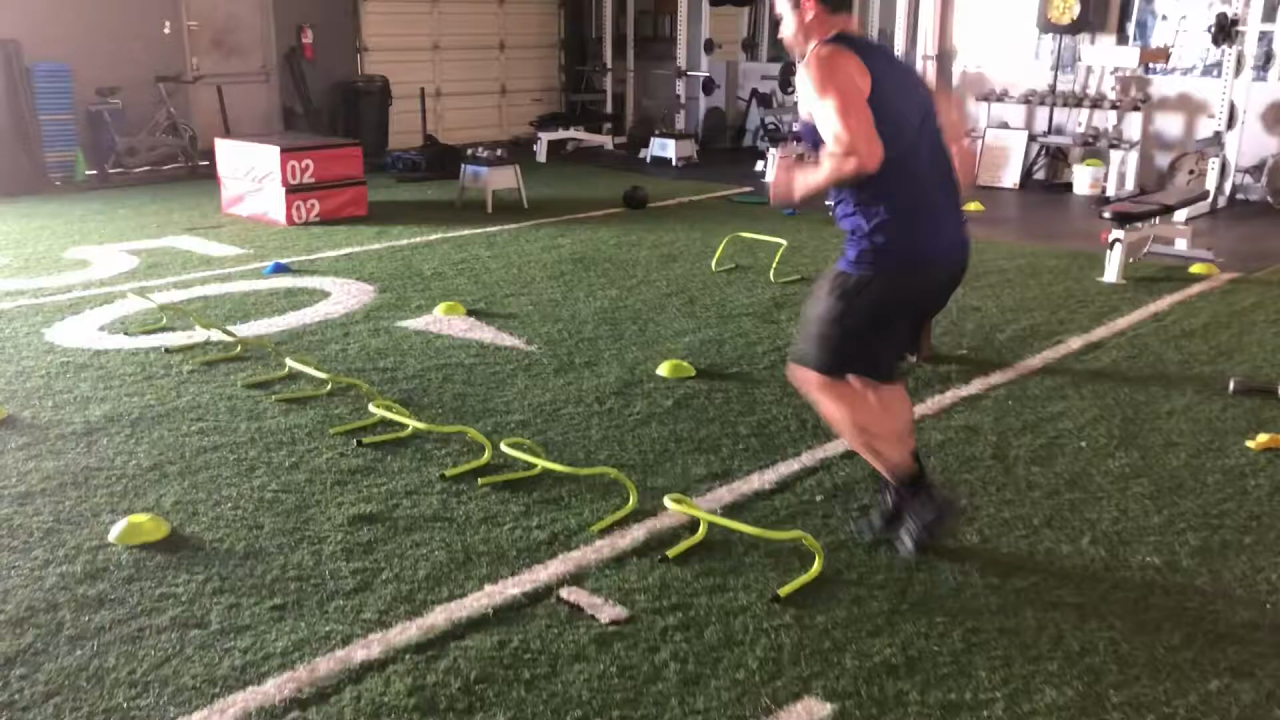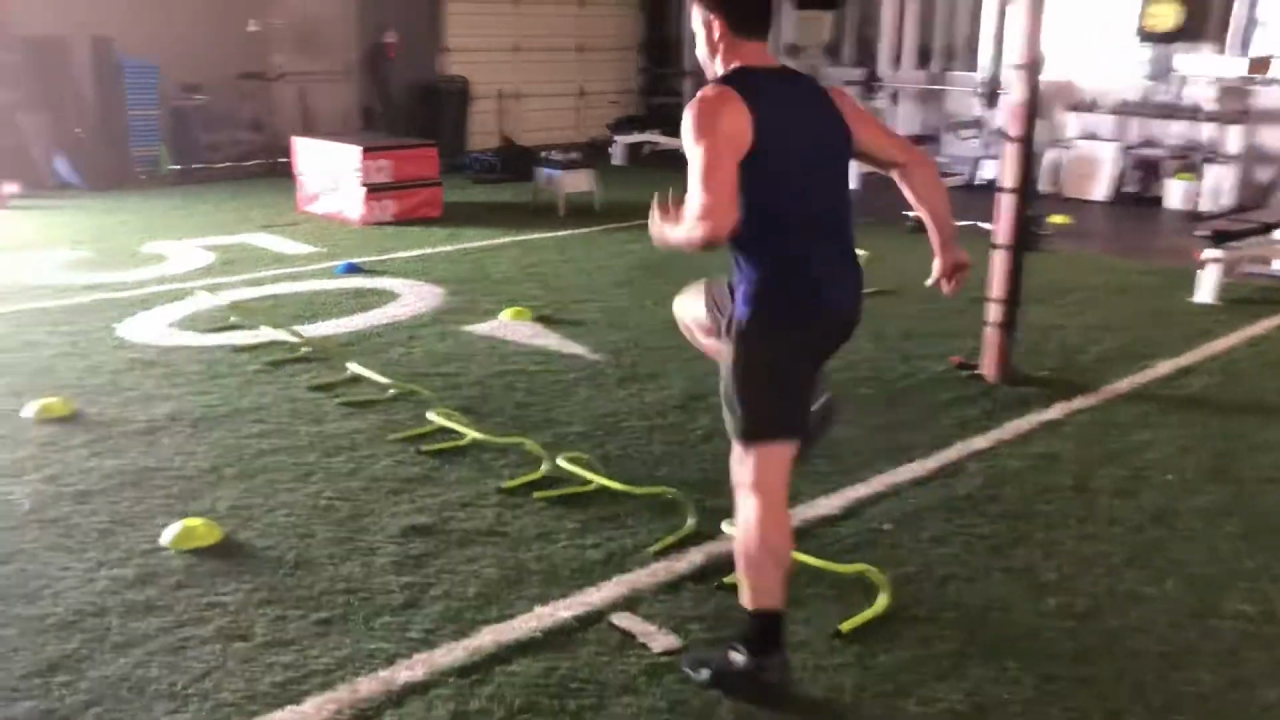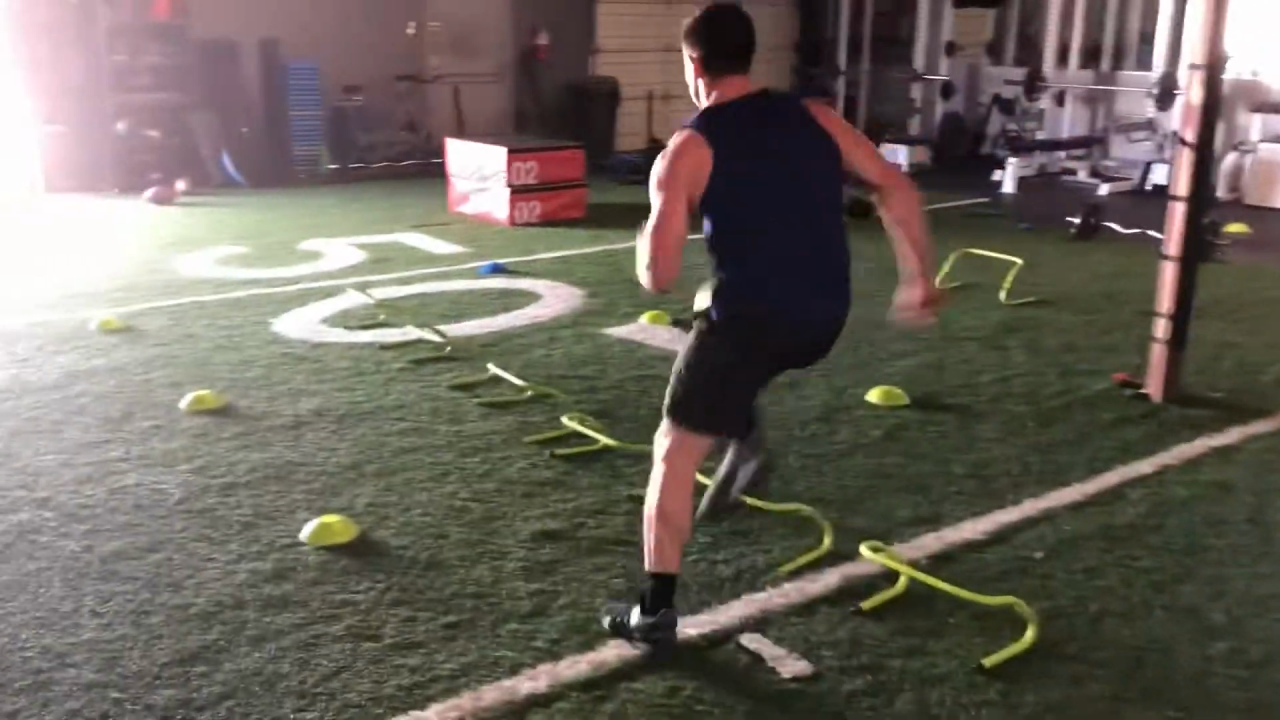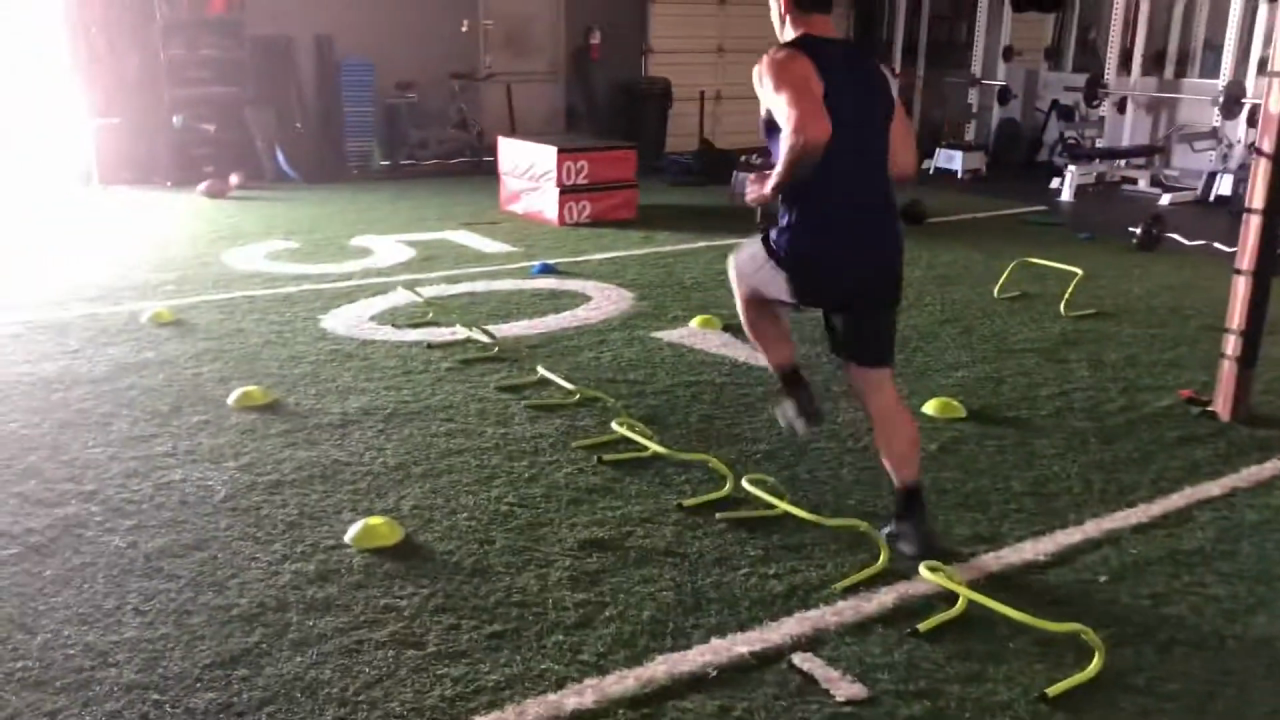
dt=0.4s
person 1, frame 1
left shoulder: (824, 65)
right shoulder: (896, 69)
left elbow: (862, 156)
right elbow: (957, 161)
left wrist: (801, 182)
left hip: (890, 254)
right hip: (946, 250)
left knee: (818, 378)
right knee: (870, 377)
left ankle: (916, 494)
right ankle: (900, 502)
person 1, frame 2
left shoulder: (714, 107)
right shoulder: (825, 100)
left elbow: (714, 224)
right elbow: (914, 166)
left wrist: (670, 229)
right wrist: (946, 248)
left hip: (779, 309)
right hip: (837, 300)
left knee: (762, 475)
right knee: (696, 309)
left ankle: (758, 654)
right ankle: (801, 411)
person 1, frame 3
left shoulder: (691, 146)
right shoulder: (814, 117)
left elbow: (659, 274)
right elbow: (893, 188)
left wrist: (650, 266)
right wrist: (917, 277)
left hip: (751, 316)
right hip: (825, 318)
left knee: (675, 450)
left ankle: (654, 611)
right ankle: (743, 443)
person 1, frame 4
left shoulder: (783, 65)
right shoulder: (872, 69)
left elbow: (812, 131)
right elbow: (904, 163)
left wrist: (774, 183)
left hip: (810, 252)
right hip: (878, 253)
left knee: (745, 267)
right knee: (875, 383)
left ankle: (797, 394)
right ankle: (912, 516)
